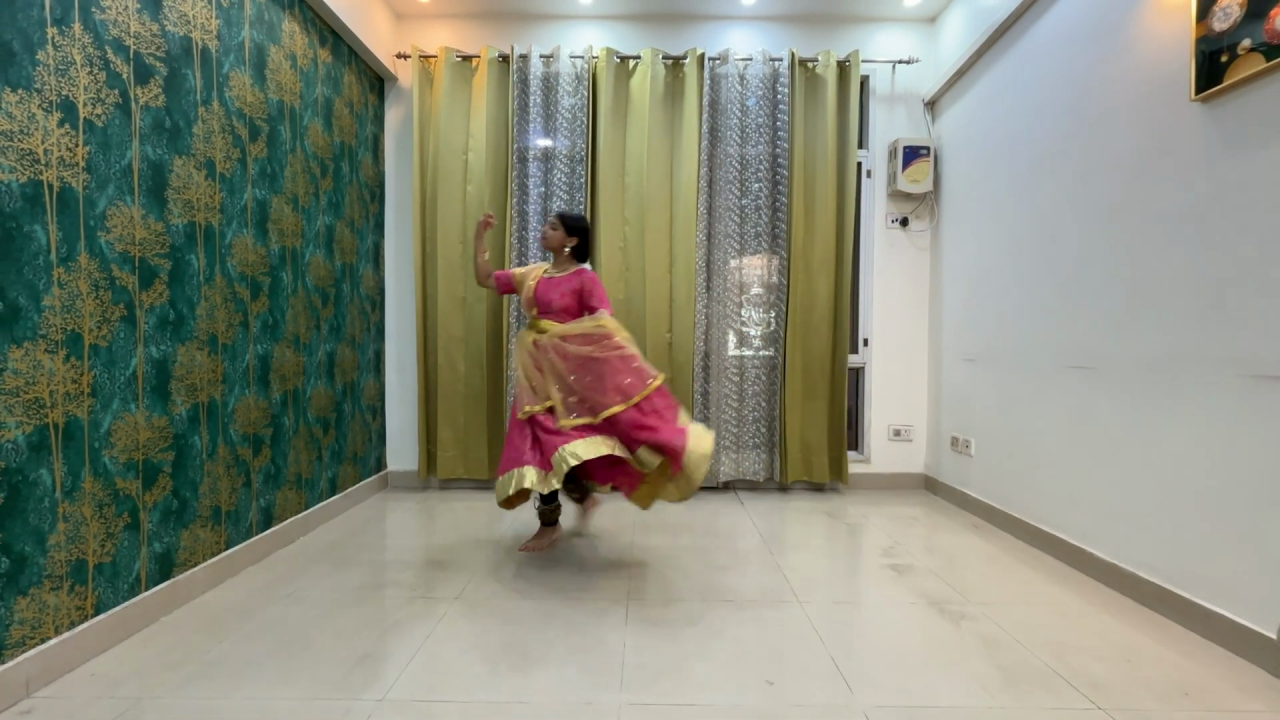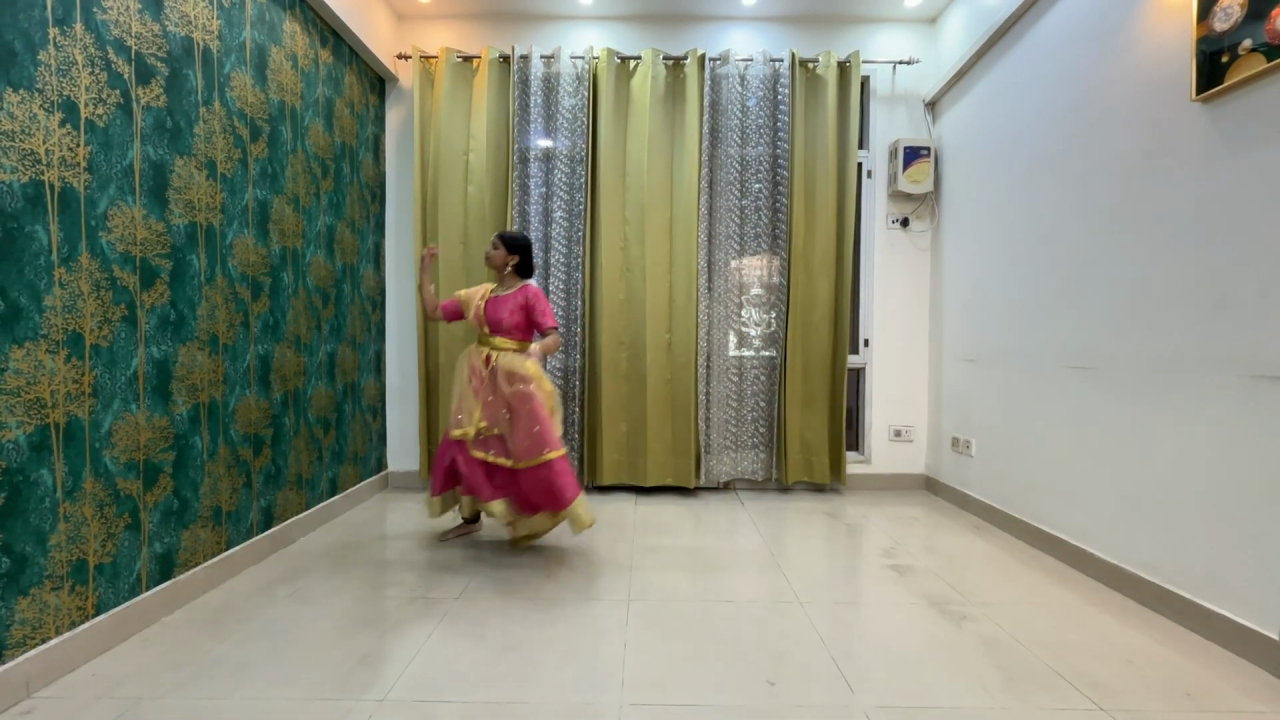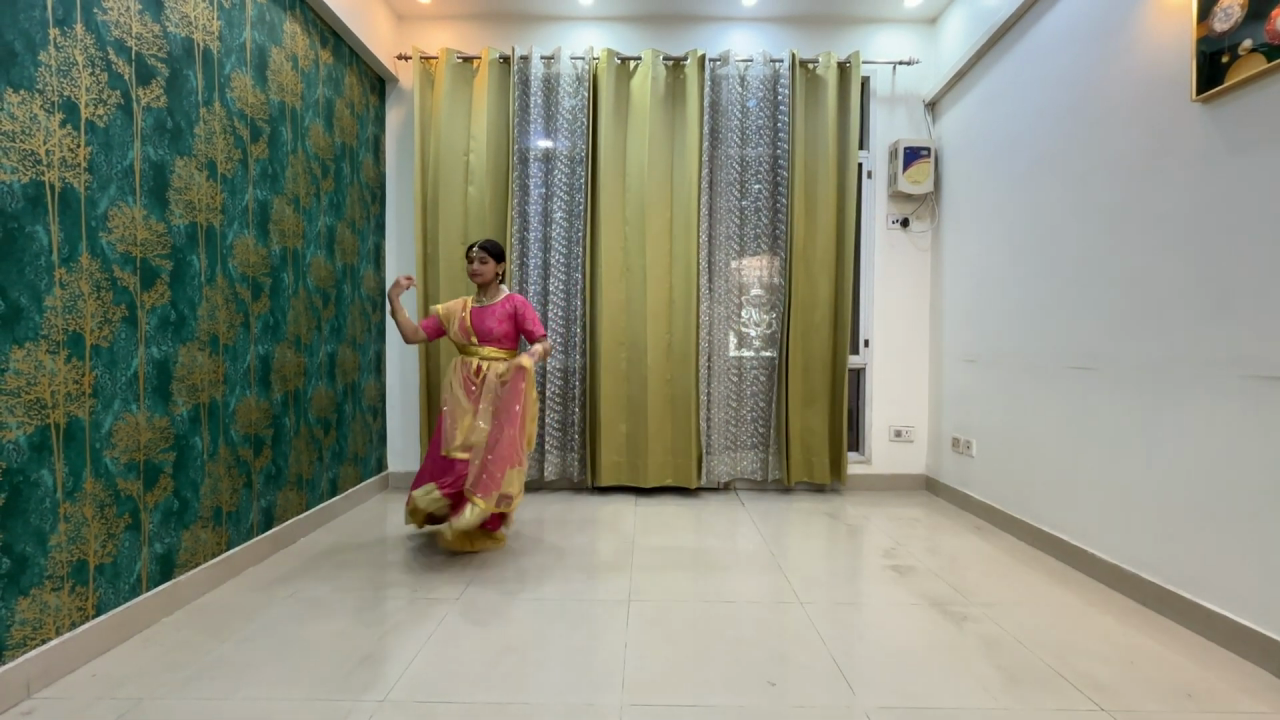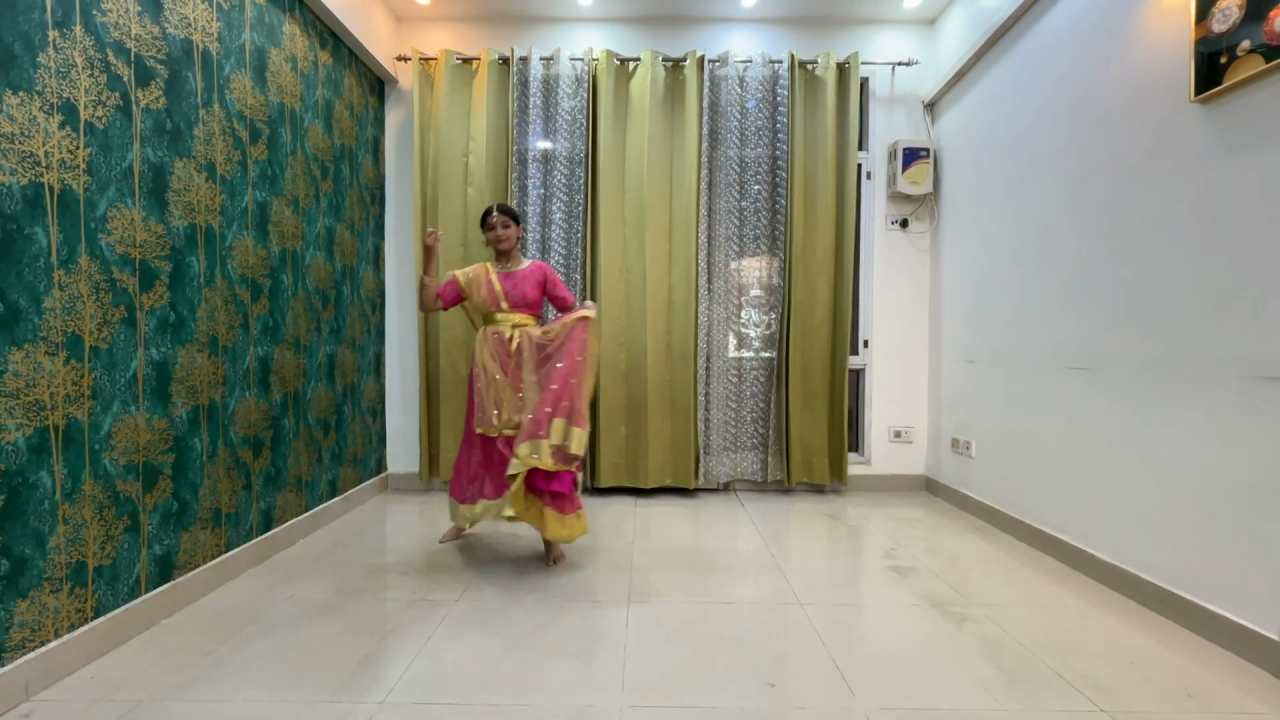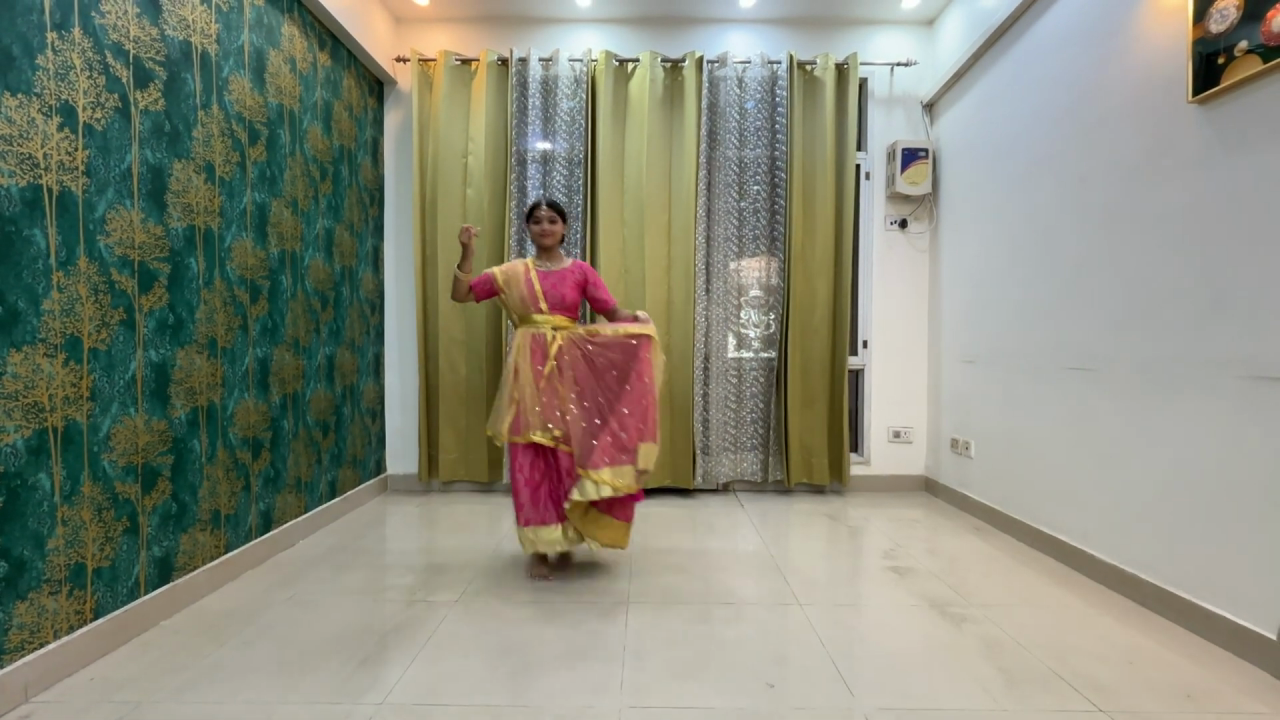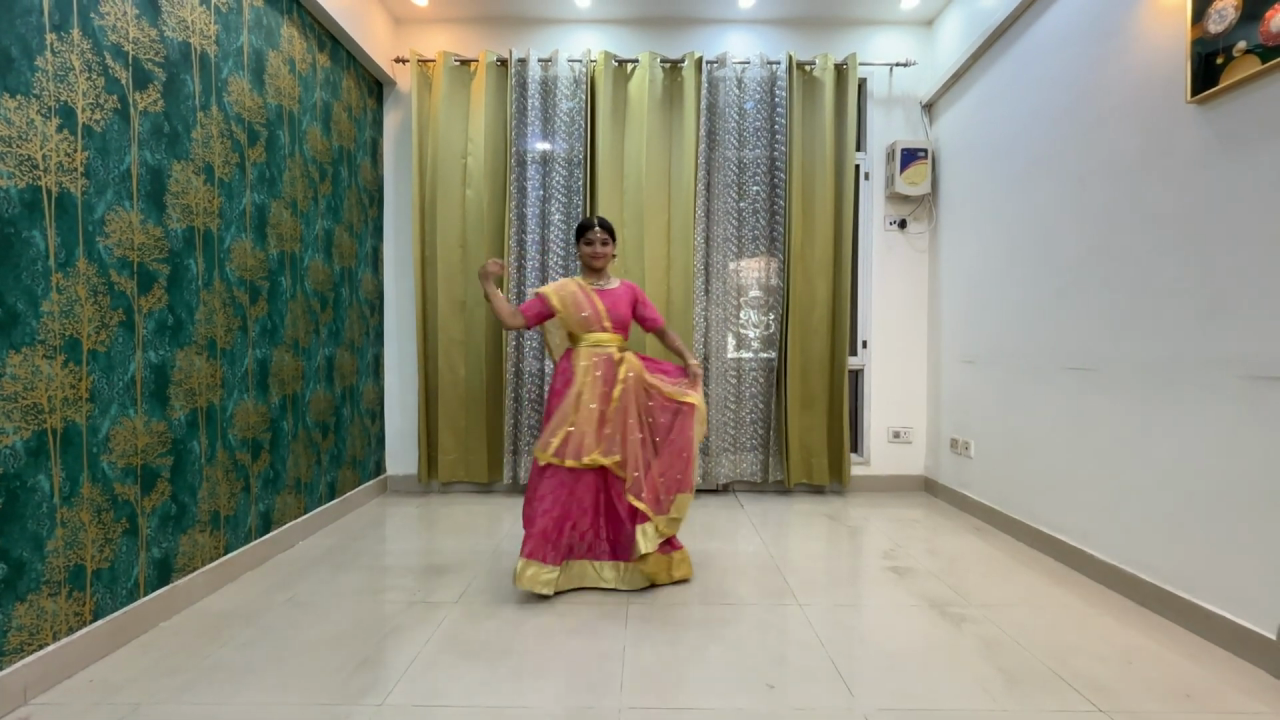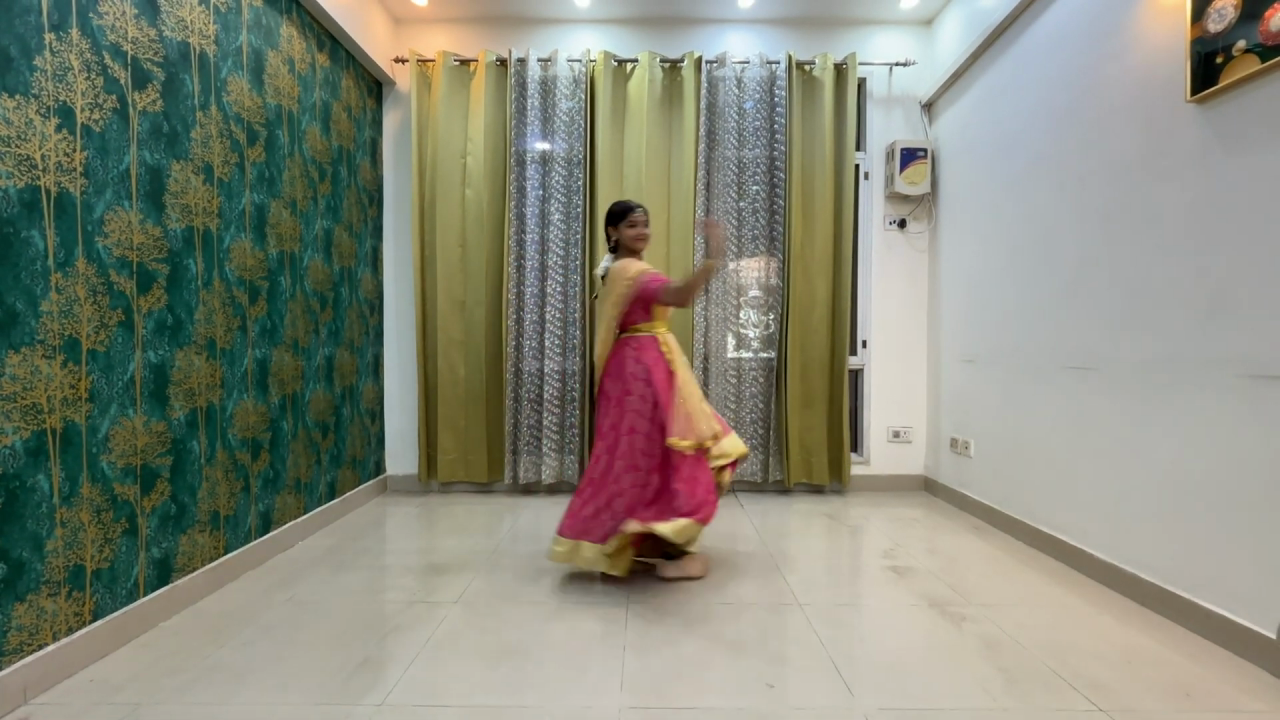
dt=0.3s
person 1, frame 1
left shoulder: (584, 278)
right shoulder: (533, 274)
left elbow: (606, 323)
right elbow: (485, 279)
left wrist: (604, 326)
right wrist: (480, 237)
left hip: (565, 362)
right hip: (534, 363)
left knee: (549, 435)
right knee: (539, 436)
left ankle: (548, 525)
right ankle: (586, 495)
person 1, frame 2
left shoulder: (531, 294)
right shoulder: (479, 295)
left elbow: (554, 338)
right elbow: (433, 312)
left wrist: (537, 350)
right wrist: (424, 269)
left hip: (510, 379)
right hip: (478, 379)
left knee: (493, 450)
right knee: (465, 447)
left ankle: (528, 520)
right ankle: (471, 518)
person 1, frame 3
left shoulder: (516, 304)
right shoulder: (455, 309)
left elbow: (544, 345)
right elbow: (412, 336)
left wrist: (535, 353)
right wrist: (394, 299)
left hip: (498, 390)
right hip: (462, 390)
left knee: (490, 461)
right knee: (454, 458)
left ankle: (477, 526)
right ankle: (464, 521)
person 1, frame 4
left shoulder: (540, 271)
right shoulder: (473, 276)
left elbow: (571, 309)
right elbow: (429, 304)
left wrist: (586, 311)
right wrist: (431, 257)
left hip: (532, 360)
right hip: (491, 363)
left knee: (539, 441)
right knee: (492, 441)
left ankle: (552, 532)
right ankle: (468, 517)
person 1, frame 5
left shoulder: (581, 271)
right shoulder: (512, 273)
left elbow: (611, 312)
right elbow: (461, 294)
left wrist: (635, 318)
right wrist: (467, 253)
left hip: (570, 363)
right hip: (527, 364)
left knee: (572, 445)
right knee: (531, 451)
left ankle: (569, 532)
right ankle: (542, 546)
person 1, frame 6
left shoulder: (629, 291)
right shoulder: (560, 291)
left elbow: (660, 328)
right elbow: (512, 320)
left wrist: (688, 359)
right wrist: (489, 284)
left hip: (621, 384)
right hip: (578, 383)
left knee: (624, 472)
right knee: (570, 476)
left ankle: (633, 558)
right ankle: (551, 565)
person 1, frame 7
left shoulder: (610, 274)
right shoulder: (634, 273)
right elbow: (679, 297)
right wrist: (712, 256)
left hip: (630, 364)
right hip: (644, 366)
left knee: (632, 456)
right knee: (666, 454)
right ankle: (672, 555)
